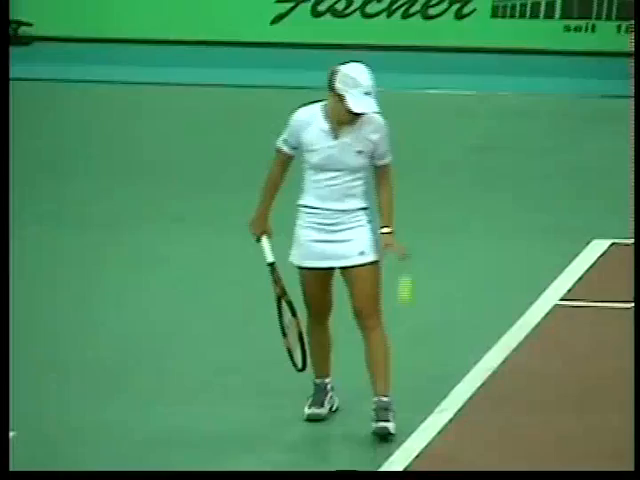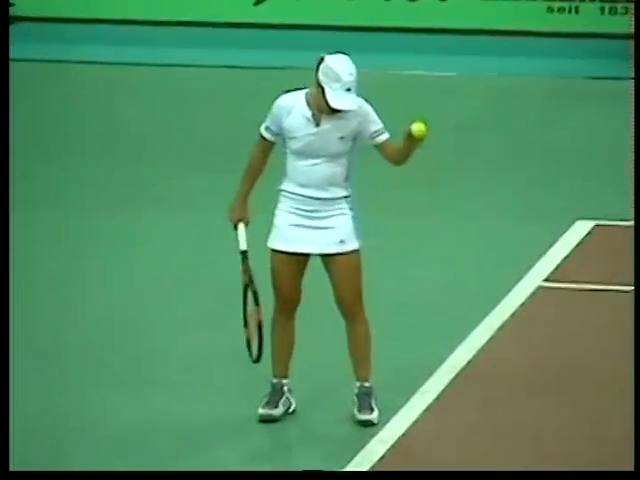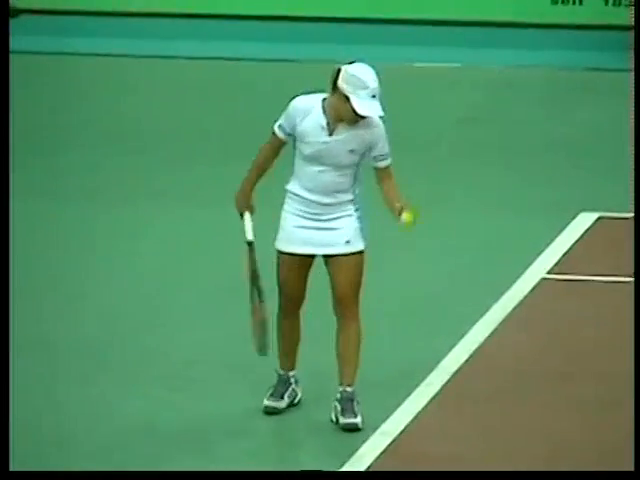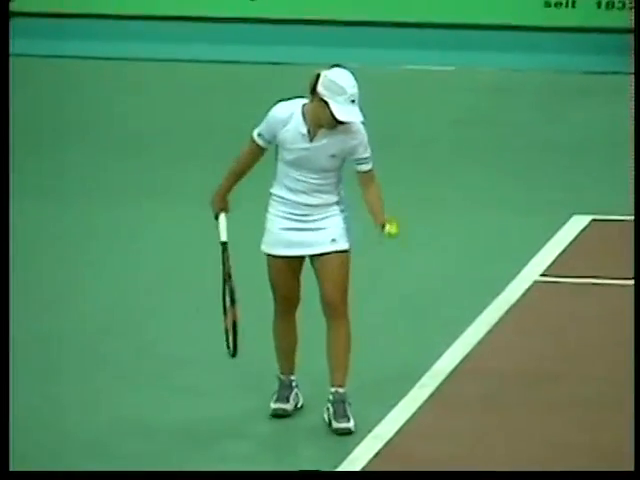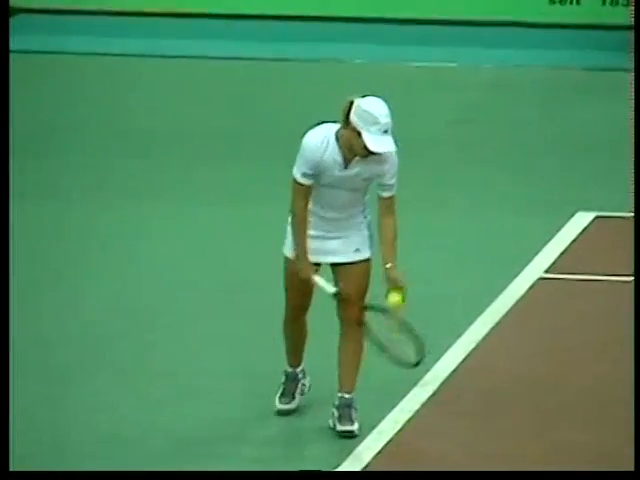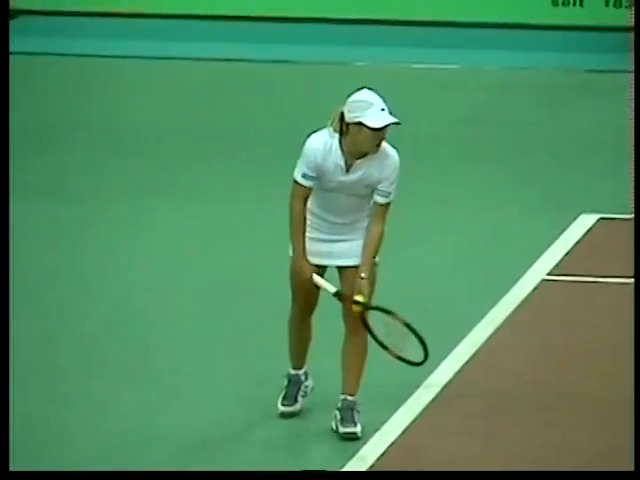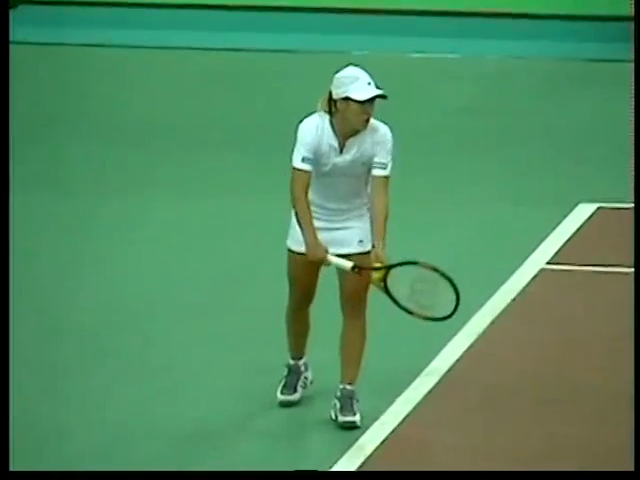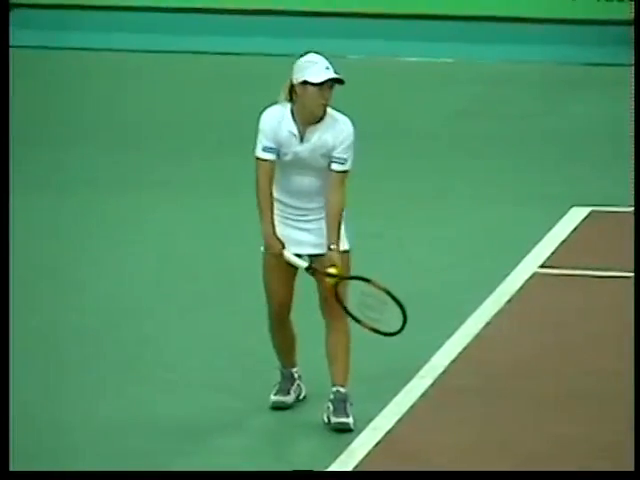
dt=0.7s
person 1, frame 1
left shoulder: (376, 126)
right shoulder: (303, 120)
left elbow: (383, 179)
right elbow: (279, 166)
left wrist: (387, 229)
right wrist: (262, 214)
left hip: (357, 231)
right hip: (312, 230)
left knee: (369, 318)
right knee: (317, 316)
left ankle: (382, 404)
right ankle: (323, 387)
person 1, frame 2
left shoulder: (359, 112)
right shoulder: (285, 106)
left elbow: (394, 155)
right elbow: (261, 151)
left wrist: (411, 142)
right wrist: (241, 200)
left hip: (336, 217)
right hip: (291, 215)
left knee: (351, 308)
right knee: (284, 305)
left ankle: (364, 389)
right ankle: (280, 388)
person 1, frame 3
left shoulder: (373, 128)
right shoulder: (301, 108)
left elbow: (385, 178)
right elbow: (272, 147)
left wrist: (397, 207)
right wrist: (247, 187)
left hip: (343, 222)
right hip: (297, 219)
left knee: (347, 307)
right knee: (289, 304)
left ankle: (346, 395)
right ankle: (286, 379)
person 1, frame 4
left shoulder: (353, 133)
right shoulder: (281, 115)
left elbow: (368, 183)
right elbow: (253, 153)
left wrist: (382, 220)
right wrist: (224, 191)
left hip: (328, 224)
right hip: (283, 222)
left knee: (336, 308)
right knee: (285, 306)
left ankle: (338, 396)
right ankle: (287, 383)
person 1, frame 5
left shoulder: (386, 157)
right shoulder: (315, 142)
left elbow: (387, 213)
right elbow: (299, 202)
left wrist: (390, 264)
right wrist: (301, 256)
left hip: (352, 236)
right hip: (308, 233)
left knee: (352, 317)
right knee: (295, 310)
left ankle: (345, 401)
right ankle: (295, 375)
person 1, frame 6
left shoulder: (388, 160)
right shoulder: (317, 146)
left elbow: (378, 221)
right elbow: (298, 202)
left wrist: (364, 273)
right wrist: (300, 256)
left hip: (355, 239)
right hip: (313, 234)
left knee: (356, 320)
right knee: (301, 312)
left ankle: (348, 403)
right ankle: (297, 378)
person 1, frame 7
left shoulder: (380, 136)
right shoulder: (311, 129)
left elbow: (380, 193)
right elbow: (298, 190)
left wrist: (378, 245)
right wrist: (311, 240)
left hip: (355, 227)
right hip: (310, 225)
left knee: (354, 309)
right knee: (299, 303)
left ankle: (346, 393)
right ankle: (297, 368)
person 1, frame 8
left shoulder: (342, 128)
right shoulder: (272, 119)
left elbow: (336, 191)
right elbow: (264, 181)
left wrist: (333, 246)
right wrist: (269, 233)
left hip: (324, 228)
right hip: (282, 226)
left knee: (334, 311)
right knee: (277, 310)
left ankle: (339, 394)
right ankle: (291, 377)
